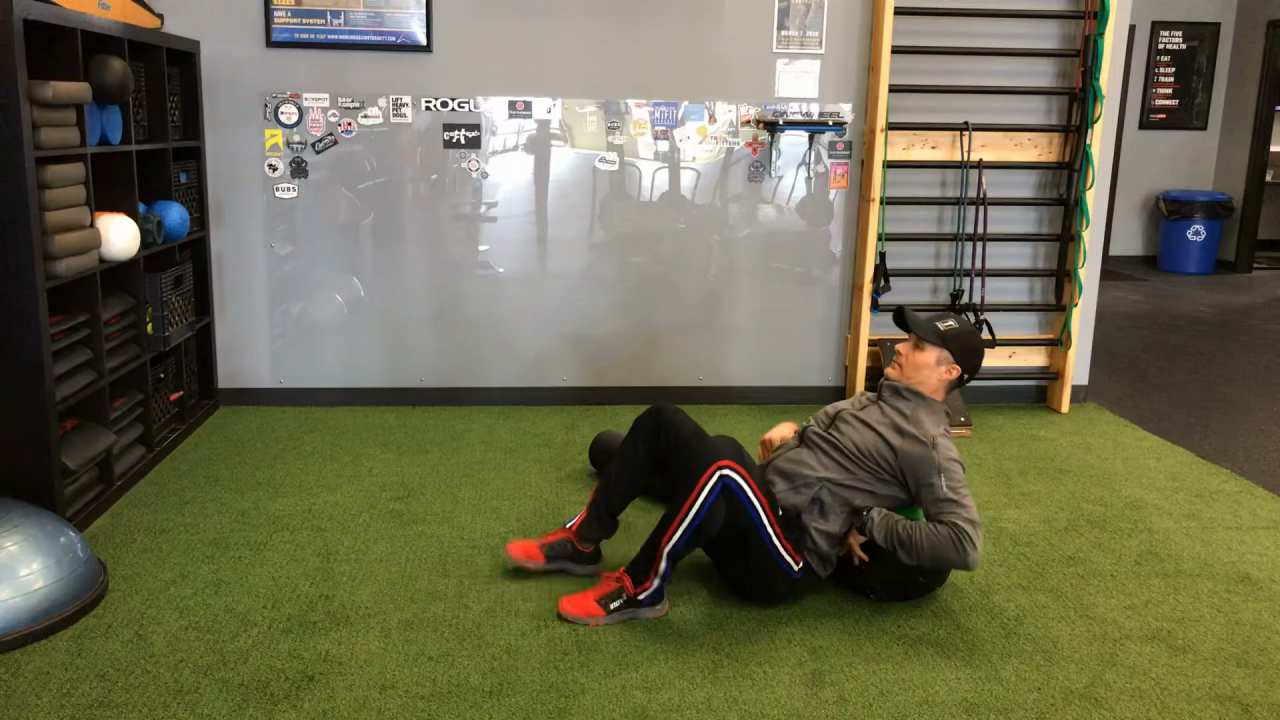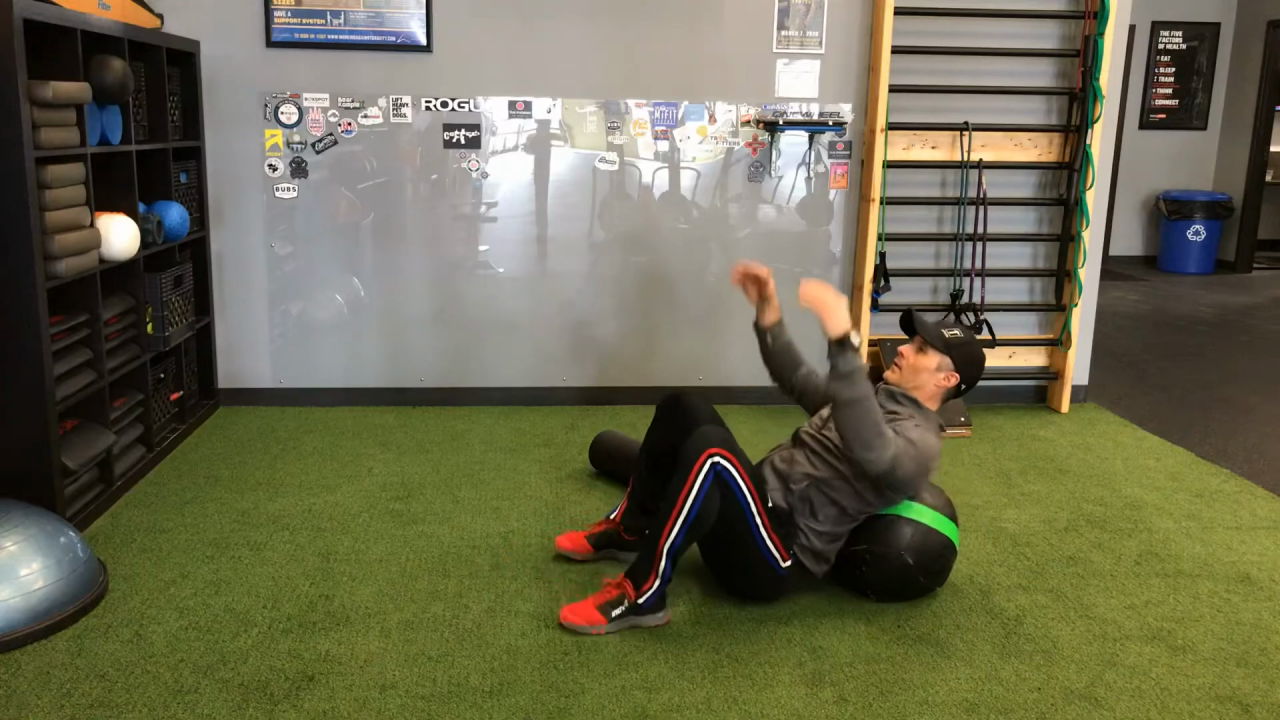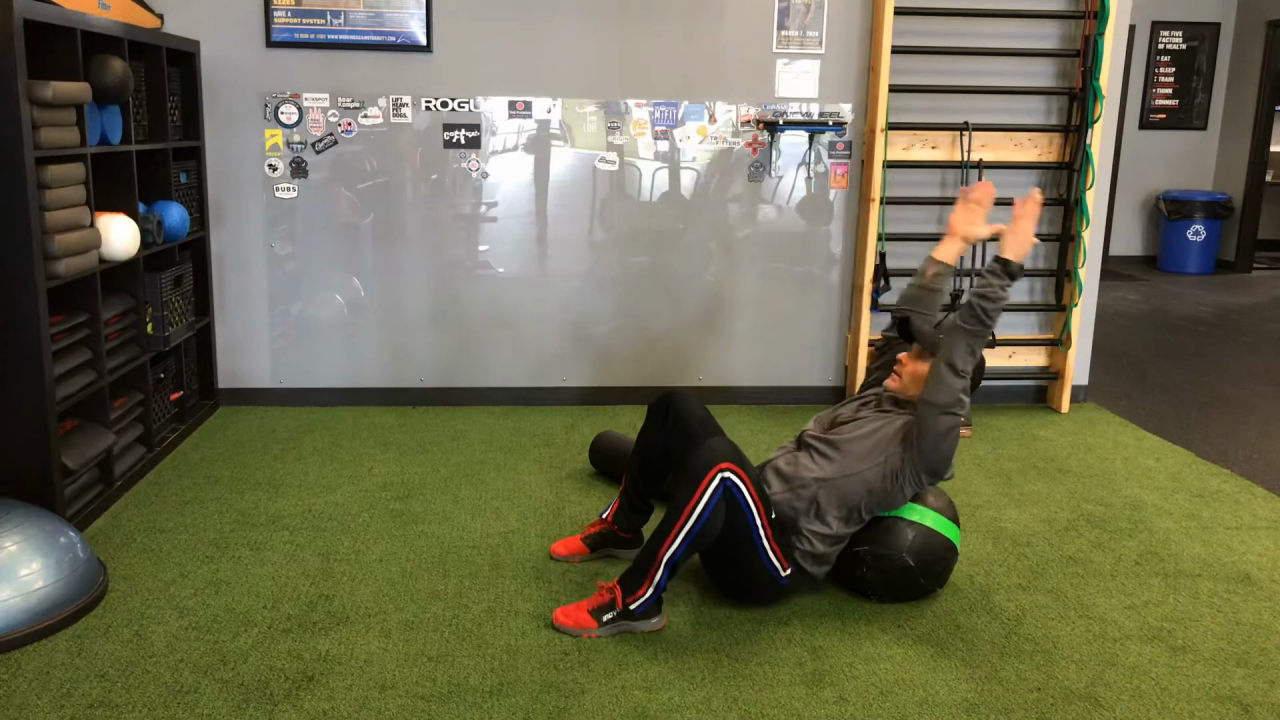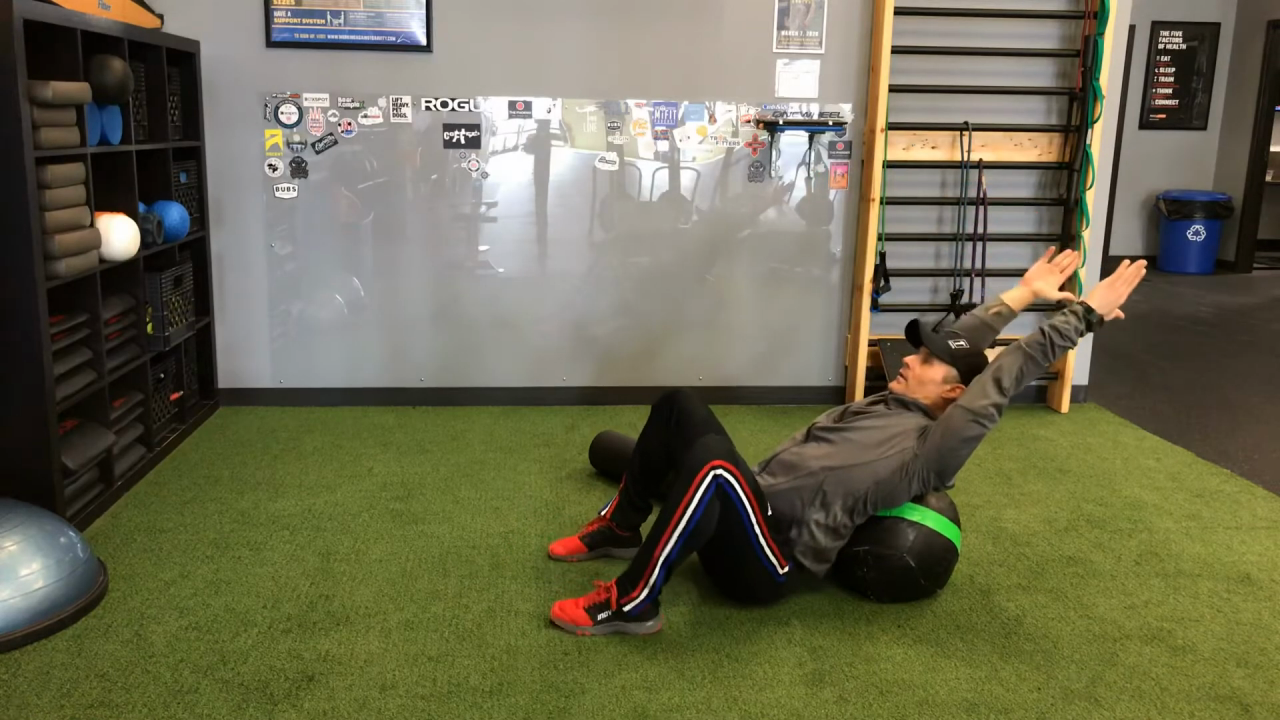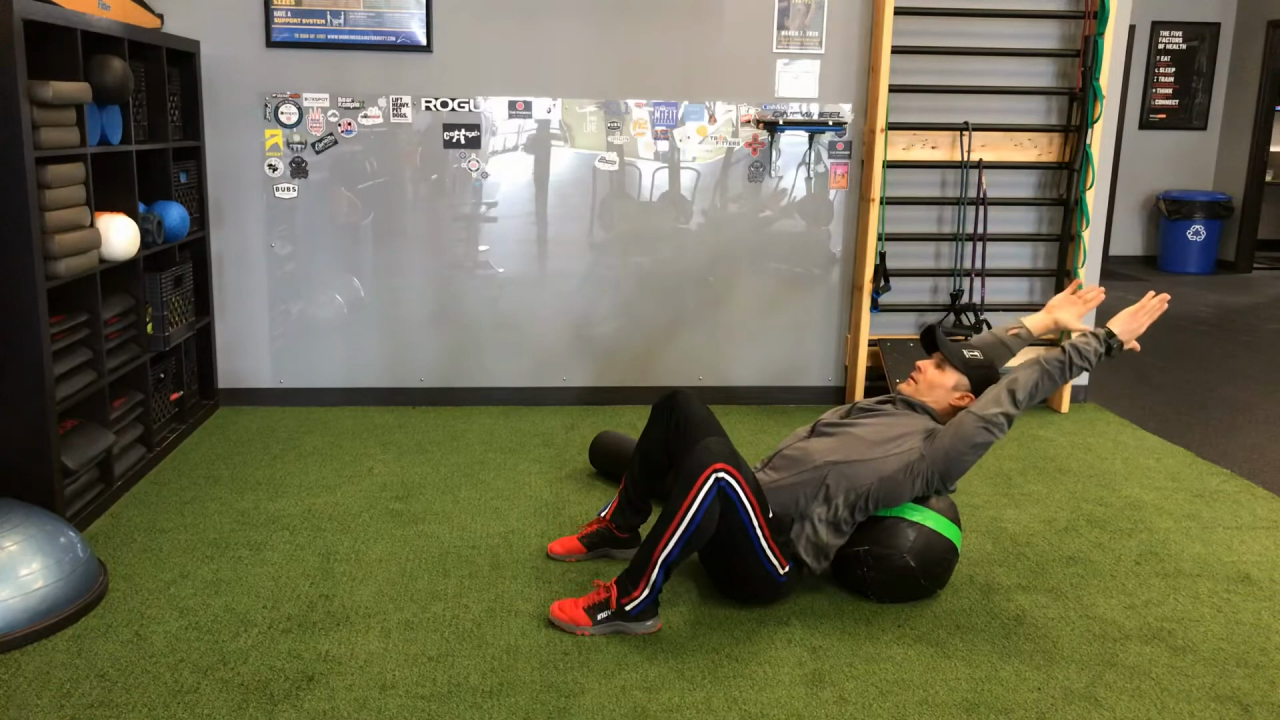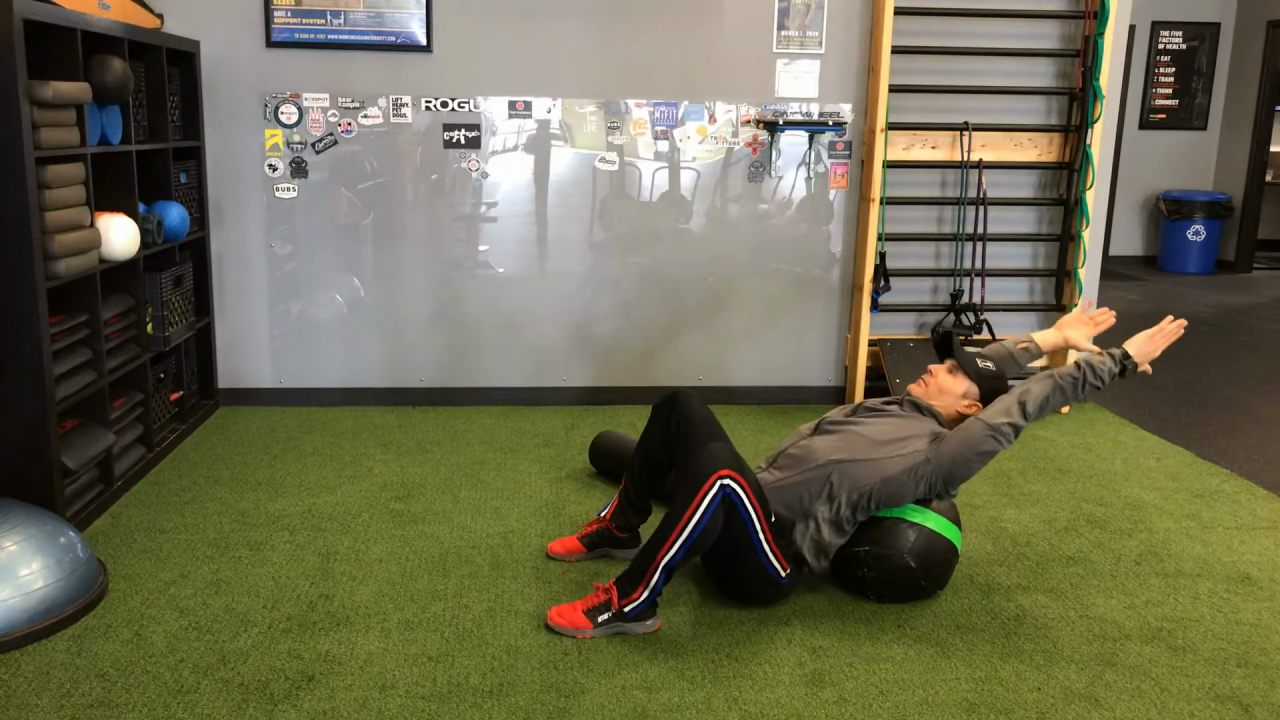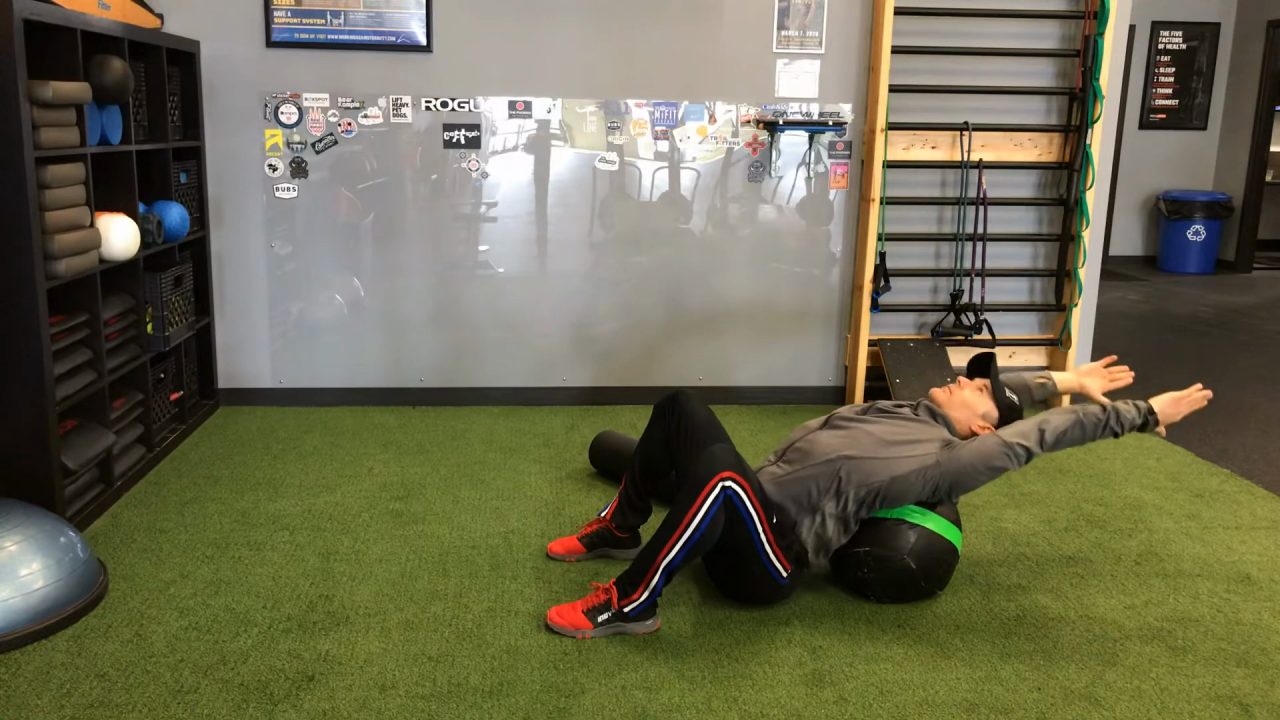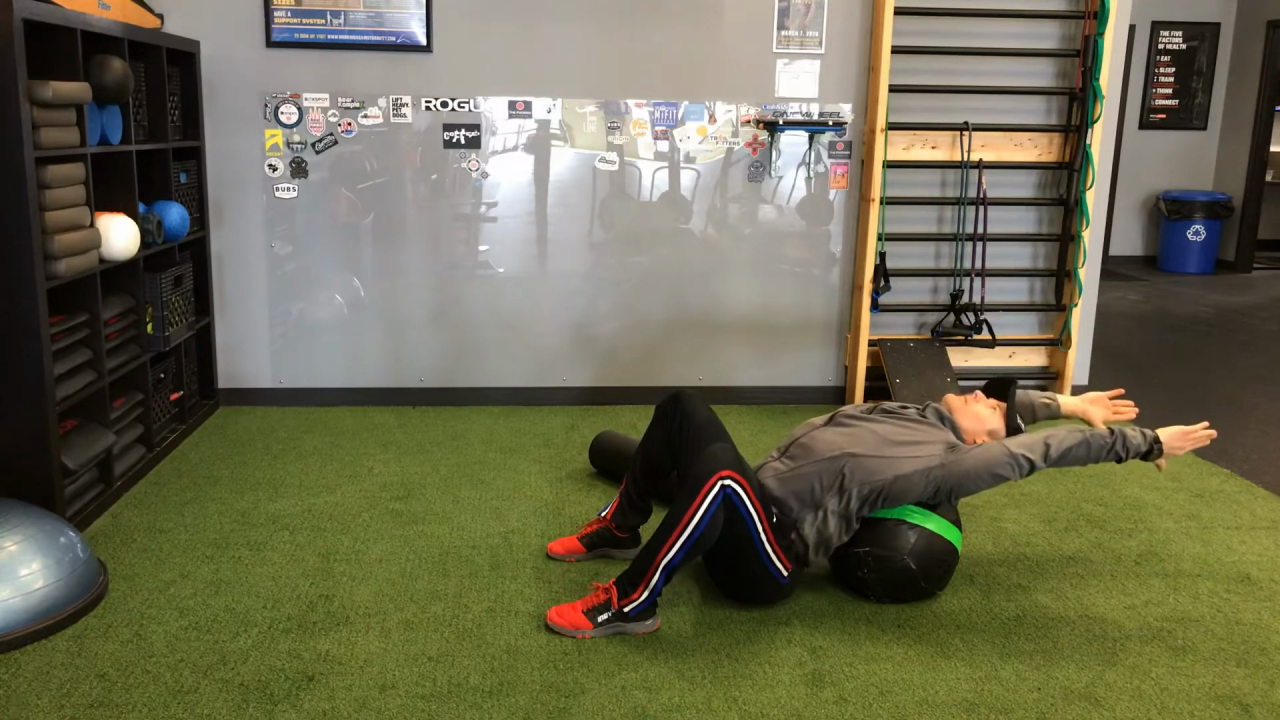
dt=0.7s
person 1, frame 1
left shoulder: (927, 445)
right shoulder: (879, 400)
left elbow: (963, 545)
left wrist: (869, 524)
right wrist: (792, 432)
left hip: (779, 559)
right hip: (751, 510)
left knee: (719, 454)
right knee: (661, 423)
left ankle: (639, 589)
right ankle: (581, 543)
person 1, frame 2
left shoulder: (918, 442)
right shoulder: (877, 399)
left elbow: (869, 450)
right elbow: (794, 380)
left wrist: (844, 338)
right wrist: (768, 310)
left hip: (769, 557)
right hip: (751, 510)
left knee: (708, 447)
right knee: (683, 407)
left ankle: (641, 596)
right ankle: (626, 532)
person 1, frame 3
left shoulder: (923, 446)
right shoulder: (880, 398)
left elbow: (958, 358)
right elbow: (910, 322)
left wrist: (1006, 262)
right wrist: (952, 243)
left hip: (765, 563)
right hip: (743, 512)
left knee: (717, 464)
right knee: (675, 407)
left ankle: (634, 604)
right ankle: (621, 530)
person 1, frame 4
left shoulder: (931, 447)
right shoulder: (890, 405)
left elbow: (1001, 380)
right elbow: (954, 345)
left wrist: (1085, 313)
right wrist: (1021, 295)
left hip: (766, 559)
right hip: (744, 514)
left knee: (709, 463)
right knee: (679, 406)
left ankle: (630, 603)
right ankle: (620, 530)
person 1, frame 5
left shoulder: (935, 449)
right shoulder: (892, 408)
left elbow: (1014, 393)
right elbow: (965, 356)
left wrist: (1104, 340)
right wrist: (1041, 321)
left hip: (766, 557)
right hip: (741, 512)
left knee: (710, 461)
right knee: (679, 406)
left ankle: (629, 604)
right ankle: (617, 531)
person 1, frame 6
left shoulder: (940, 453)
right shoulder: (897, 408)
left elbow: (1022, 406)
right elbow: (972, 365)
left wrist: (1119, 358)
right wrist: (1052, 337)
left hip: (767, 556)
right hip: (743, 510)
left knee: (713, 468)
right knee: (679, 406)
left ankle: (629, 604)
right ankle: (618, 530)
person 1, frame 7
left shoulder: (948, 459)
right shoulder: (912, 415)
left elbow: (1034, 437)
right elbow: (990, 381)
left wrist: (1143, 415)
right wrist: (1064, 379)
left hip: (767, 555)
right hip: (742, 509)
left knee: (716, 473)
right knee: (680, 408)
left ankle: (629, 605)
right ankle: (618, 531)
person 1, frame 8
left shoulder: (951, 461)
right shoulder: (919, 417)
left elbow: (1038, 451)
right elbow: (999, 392)
left wrist: (1147, 442)
right wrist: (1068, 402)
left hip: (766, 552)
right hip: (747, 504)
left knee: (716, 473)
right knee: (682, 407)
left ankle: (629, 603)
right ankle: (619, 530)
